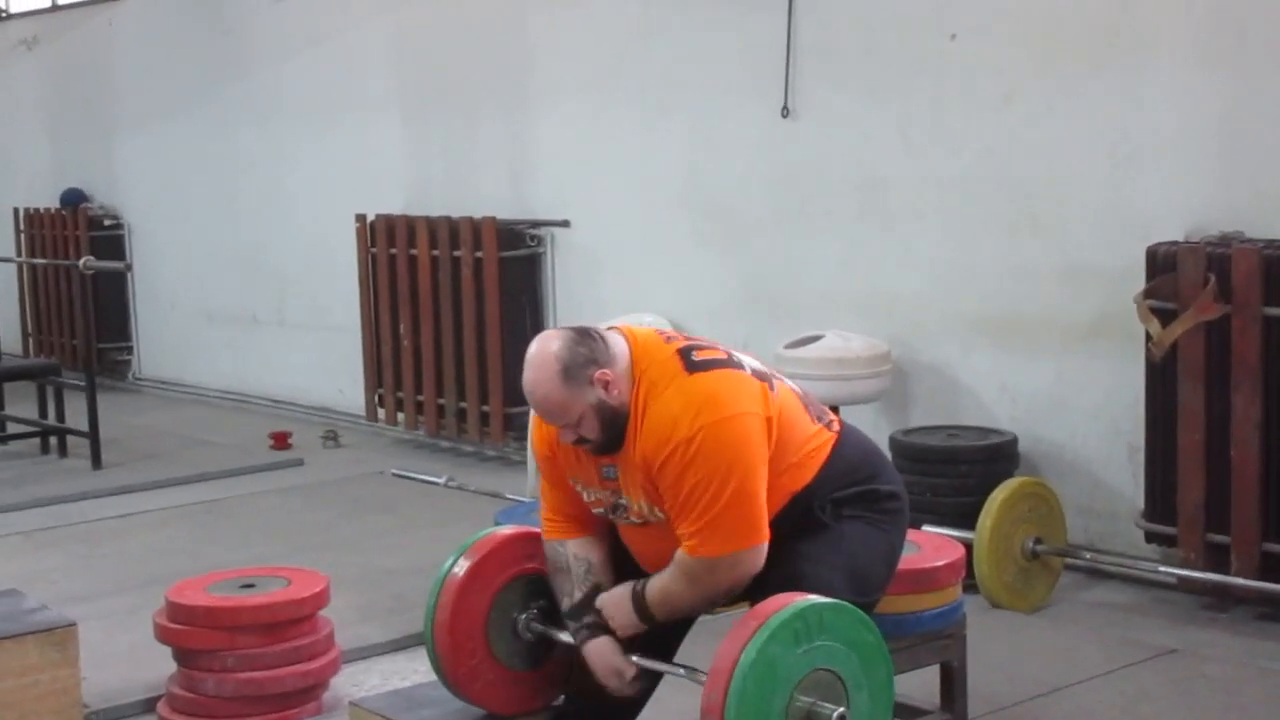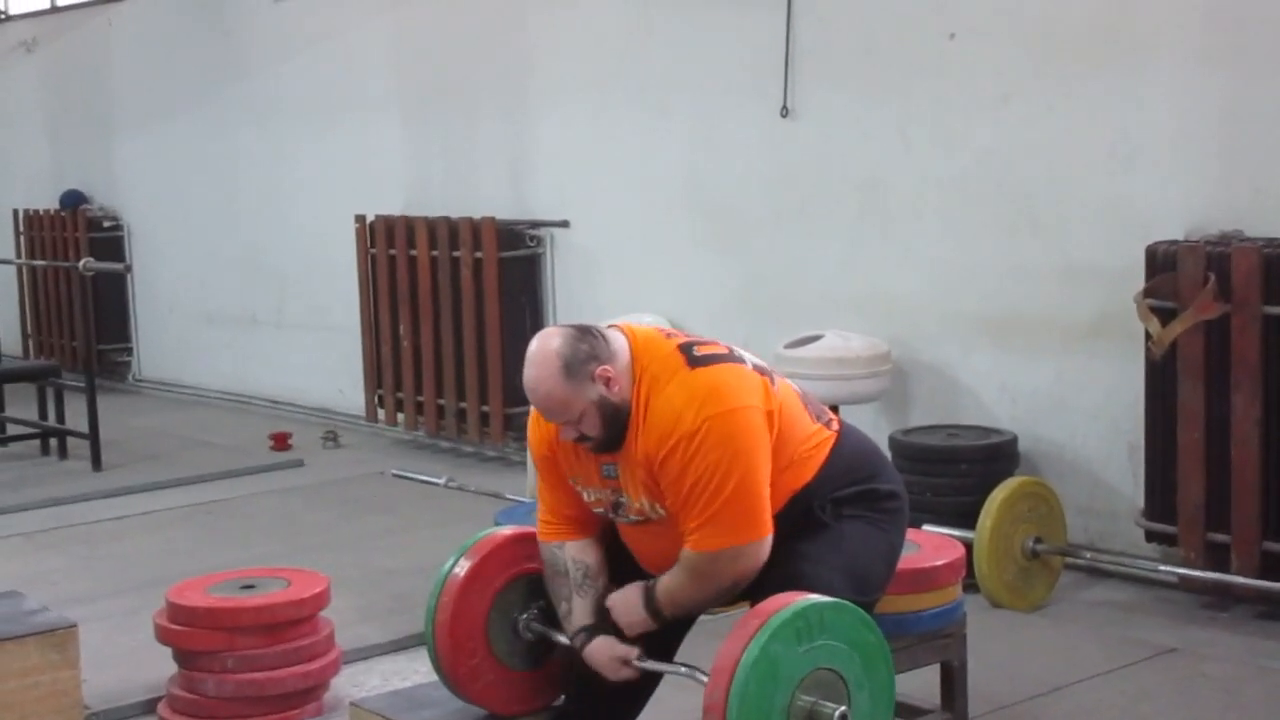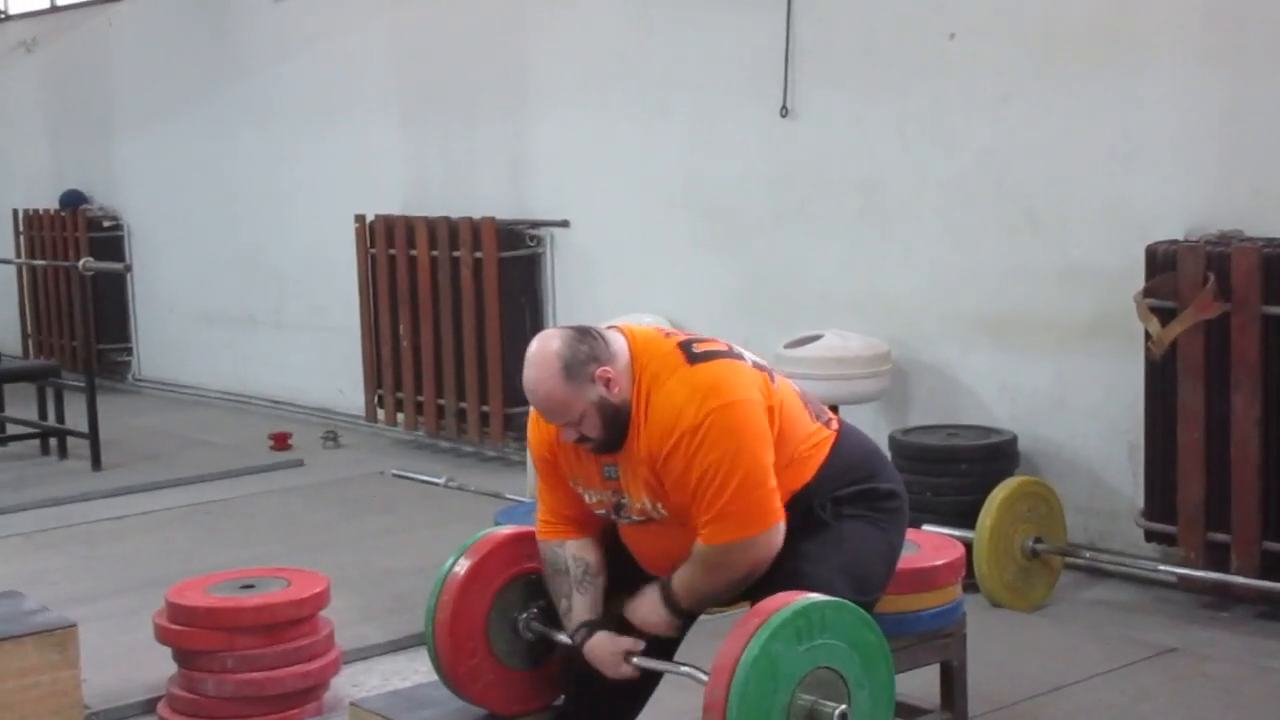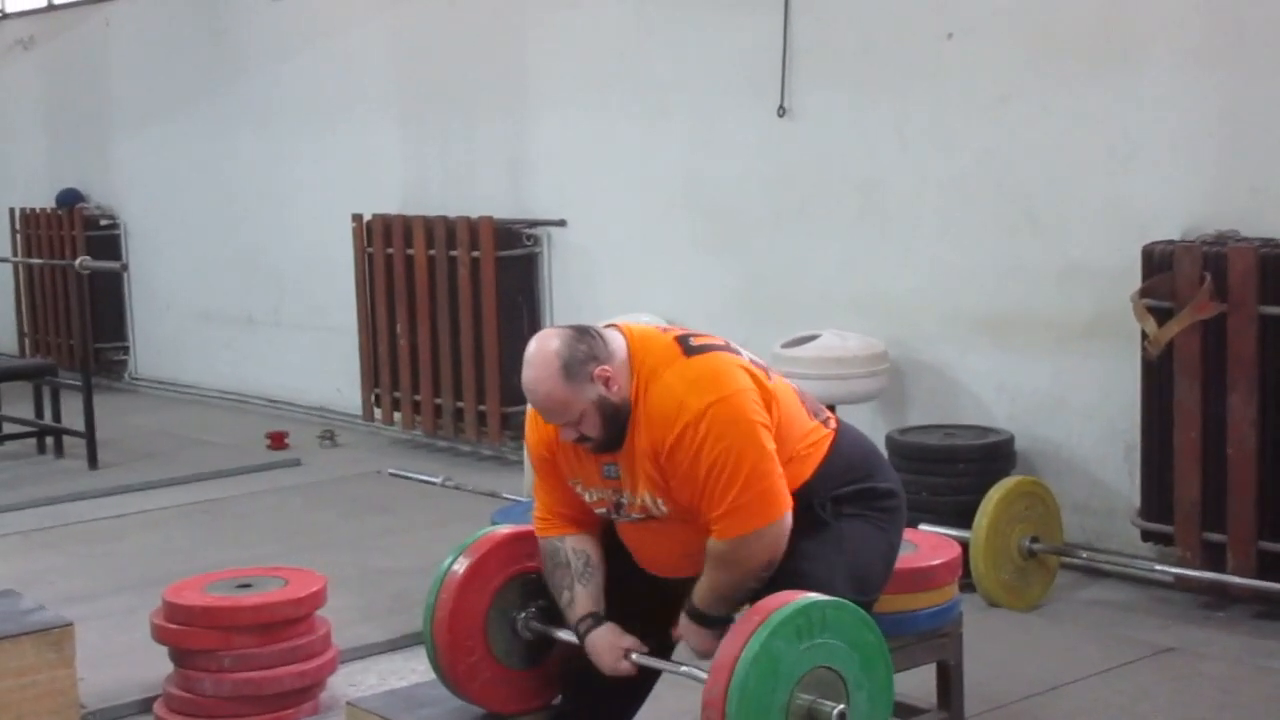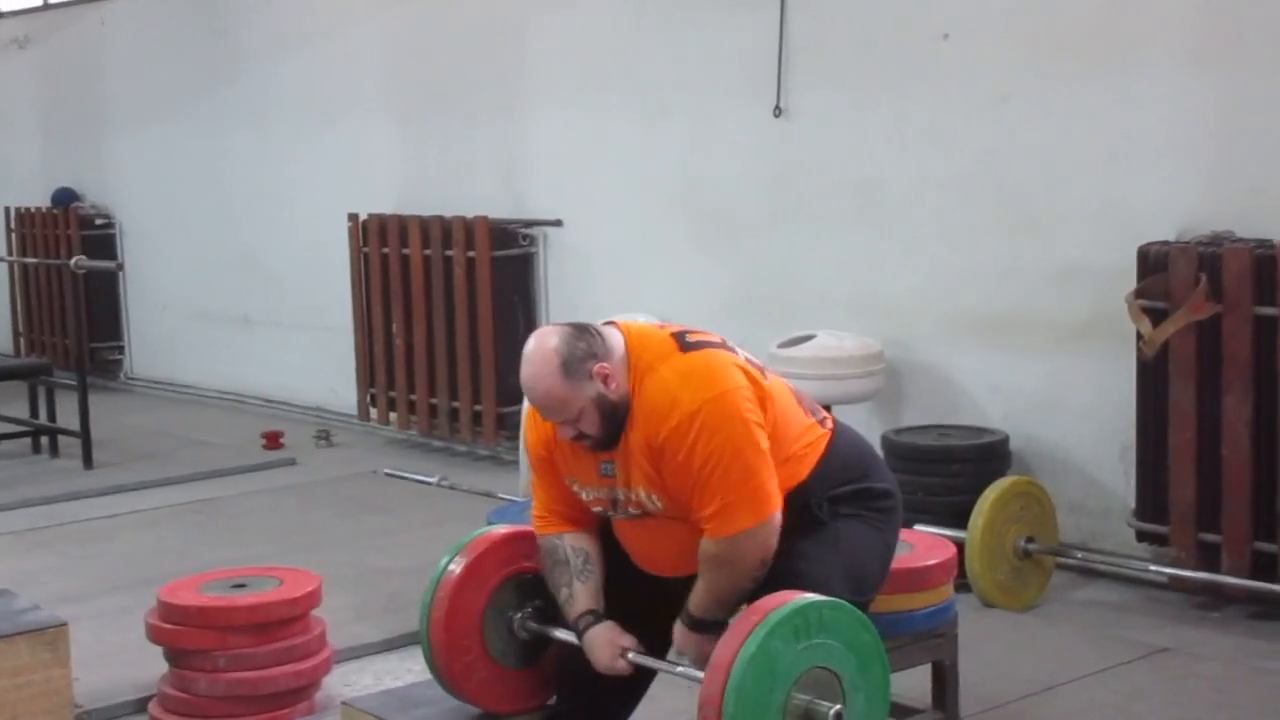
dt=0.1s
person 1, frame 1
left shoulder: (698, 404)
right shoulder: (563, 407)
left elbow: (729, 563)
right elbow: (569, 527)
left wrist: (642, 604)
right wrist: (588, 632)
right knee: (607, 639)
person 1, frame 2
left shoulder: (700, 398)
right shoulder: (563, 404)
left elbow: (732, 556)
right elbow: (566, 528)
left wrist: (650, 604)
right wrist: (587, 634)
person 1, frame 3
left shoulder: (701, 397)
right shoulder: (561, 404)
left elbow: (748, 546)
right elbow: (565, 527)
left wrist: (672, 601)
right wrist: (587, 630)
person 1, frame 4
left shoulder: (699, 390)
right shoulder: (560, 402)
left elbow: (754, 537)
right elbow: (562, 524)
left wrist: (705, 614)
right wrist: (589, 624)
person 1, frame 5
left shoulder: (695, 390)
right shoulder: (557, 405)
left elbow: (746, 535)
right elbow: (562, 522)
left wrist: (700, 620)
right wrist: (589, 622)
